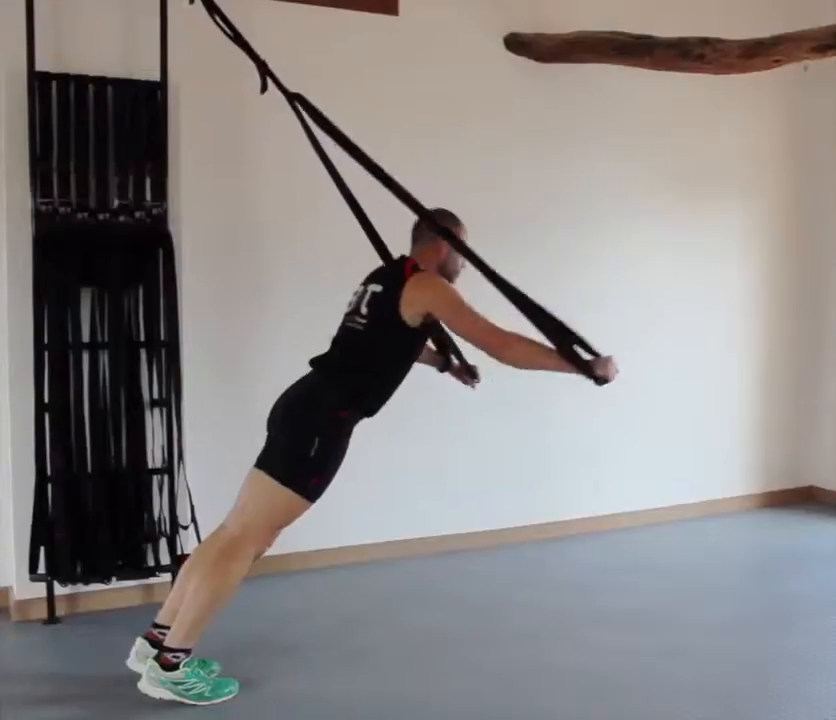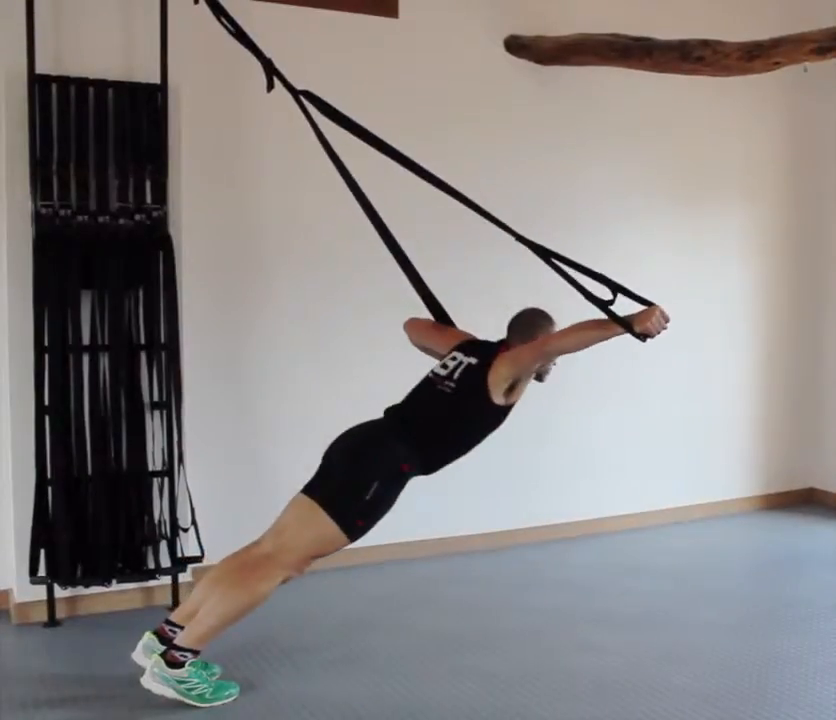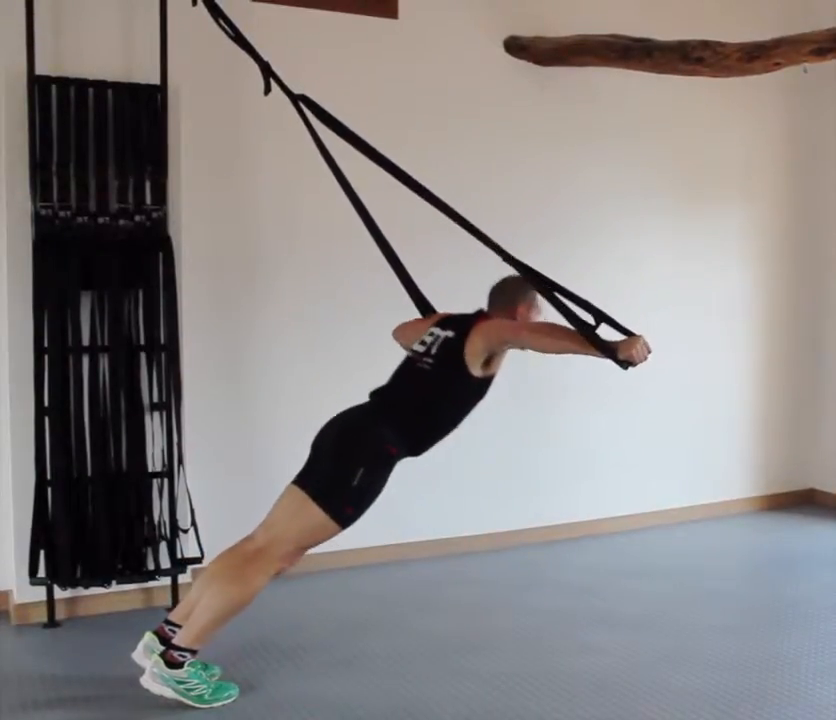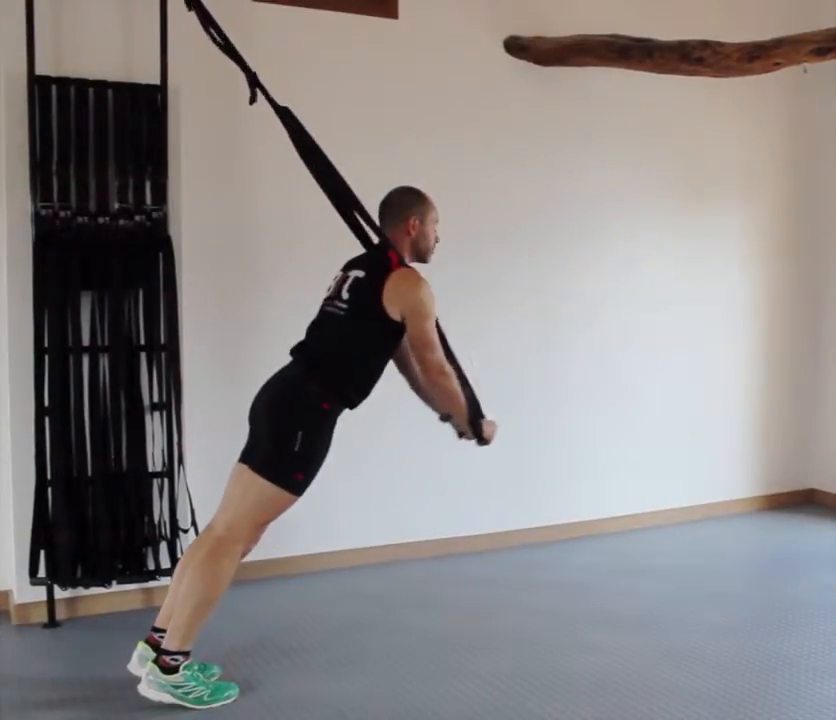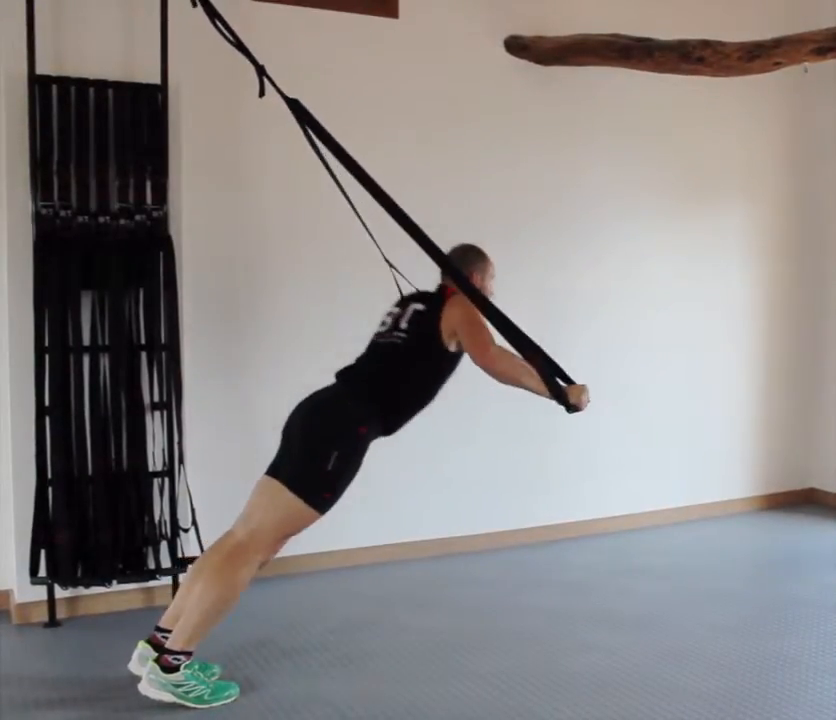
dt=1s
person 1, frame 1
left shoulder: (385, 280)
right shoulder: (427, 286)
right elbow: (498, 343)
left wrist: (450, 366)
right wrist: (584, 366)
left hip: (307, 404)
right hip: (323, 417)
left knee: (239, 531)
right knee: (246, 536)
left ankle: (157, 639)
right ankle: (170, 662)
person 1, frame 2
left shoulder: (468, 347)
right shoulder: (510, 365)
left elbow: (413, 325)
right elbow: (560, 343)
right wrist: (631, 324)
left hip: (364, 445)
right hip: (382, 464)
left knee: (273, 549)
right knee: (281, 558)
left ankle: (166, 636)
right ankle: (176, 661)
person 1, frame 3
left shoulder: (451, 323)
right shoulder: (489, 335)
left elbow: (402, 332)
right elbow: (533, 334)
right wrist: (613, 348)
left hip: (353, 433)
right hip: (368, 450)
left knee: (268, 543)
right knee: (272, 550)
left ankle: (165, 637)
right ankle: (176, 660)
person 1, frame 4
left shoulder: (361, 270)
right shoulder: (408, 284)
left elbow: (405, 359)
right elbow: (434, 370)
left wrist: (444, 411)
right wrist: (470, 424)
left hip: (287, 397)
right hip: (304, 413)
left knee: (229, 531)
right knee: (234, 535)
left ankle: (157, 646)
right ankle: (169, 666)
person 1, frame 5
left shoulder: (414, 303)
right shoulder: (461, 310)
right elbow: (494, 361)
right wrist: (563, 392)
left hip: (322, 416)
right hip: (341, 431)
left knee: (247, 537)
right knee: (254, 543)
left ankle: (160, 642)
right ankle: (171, 664)
